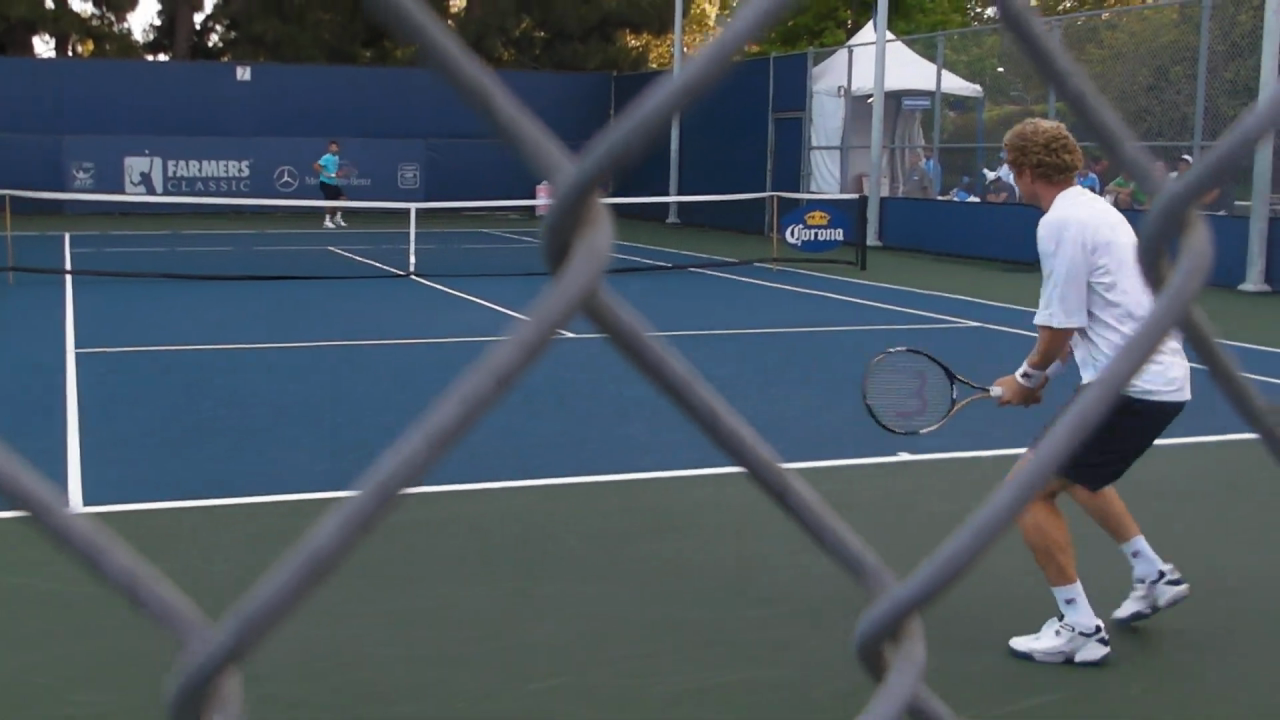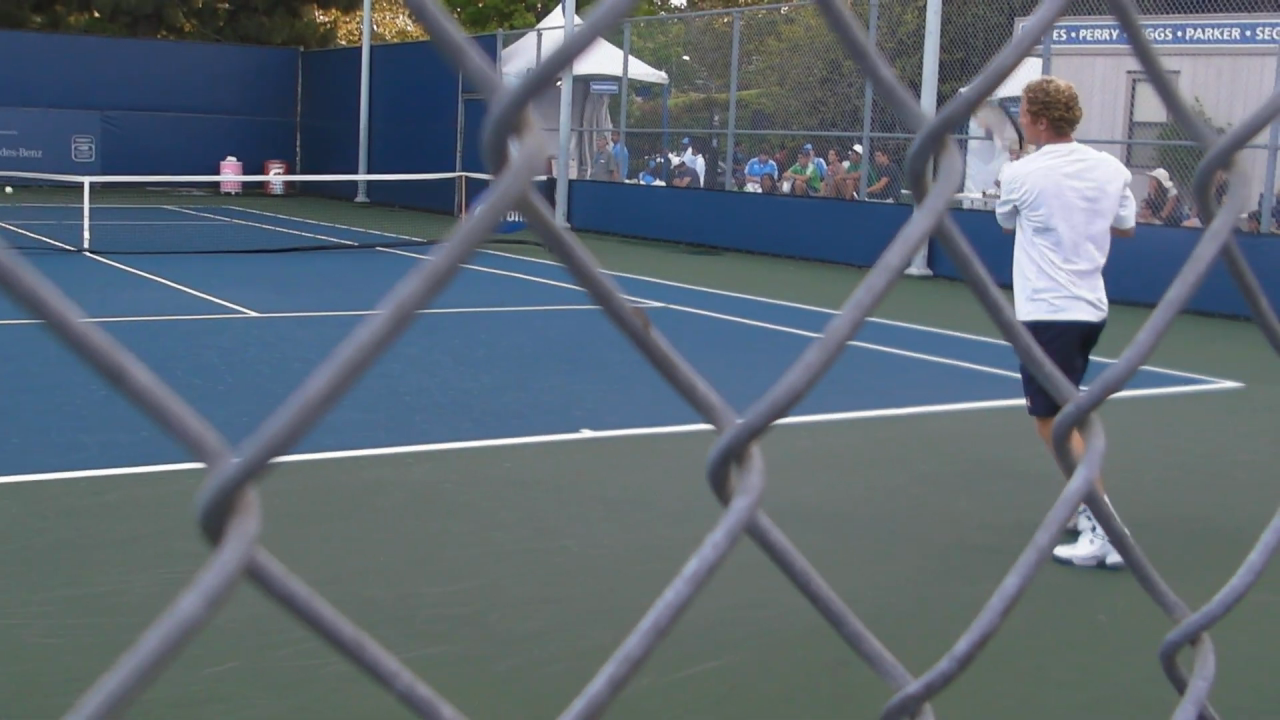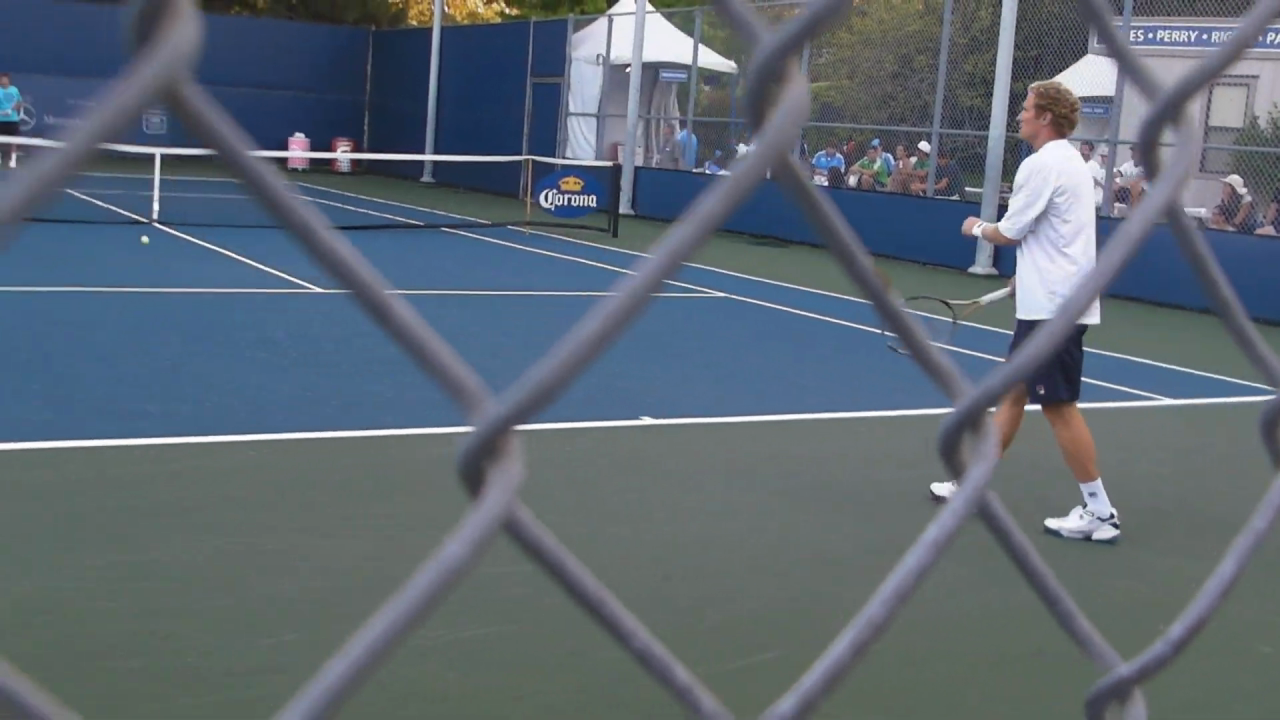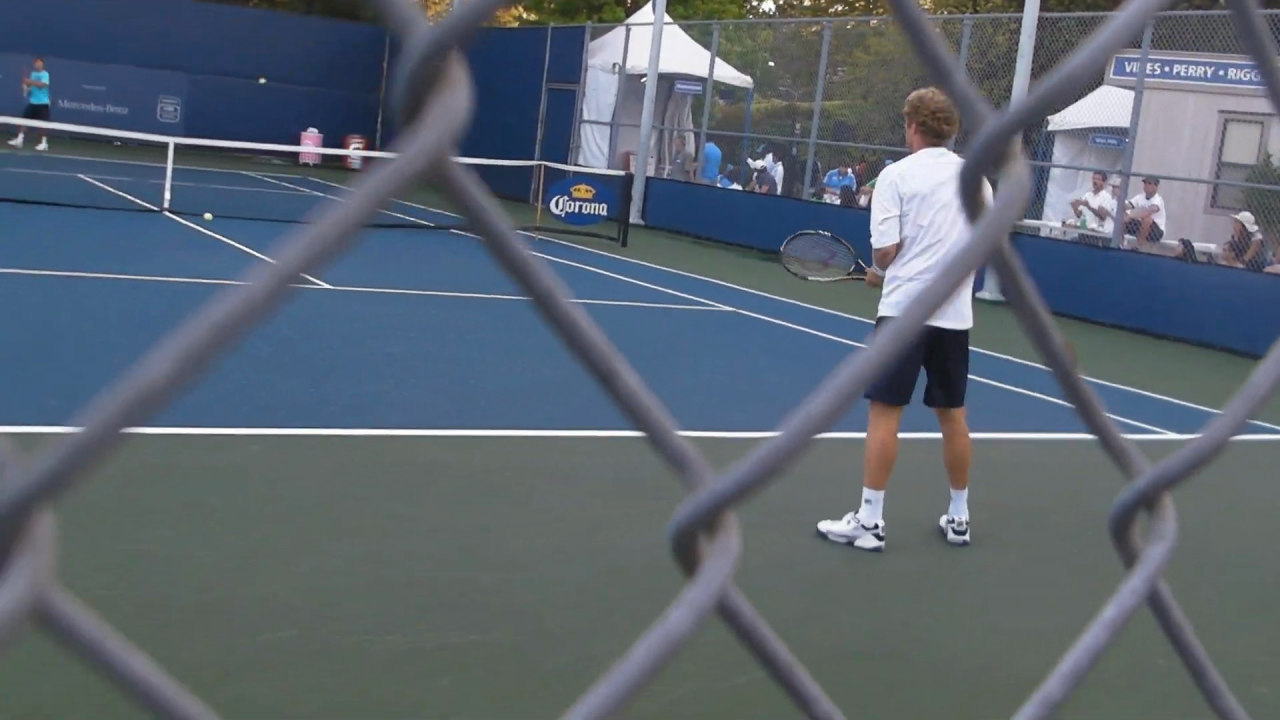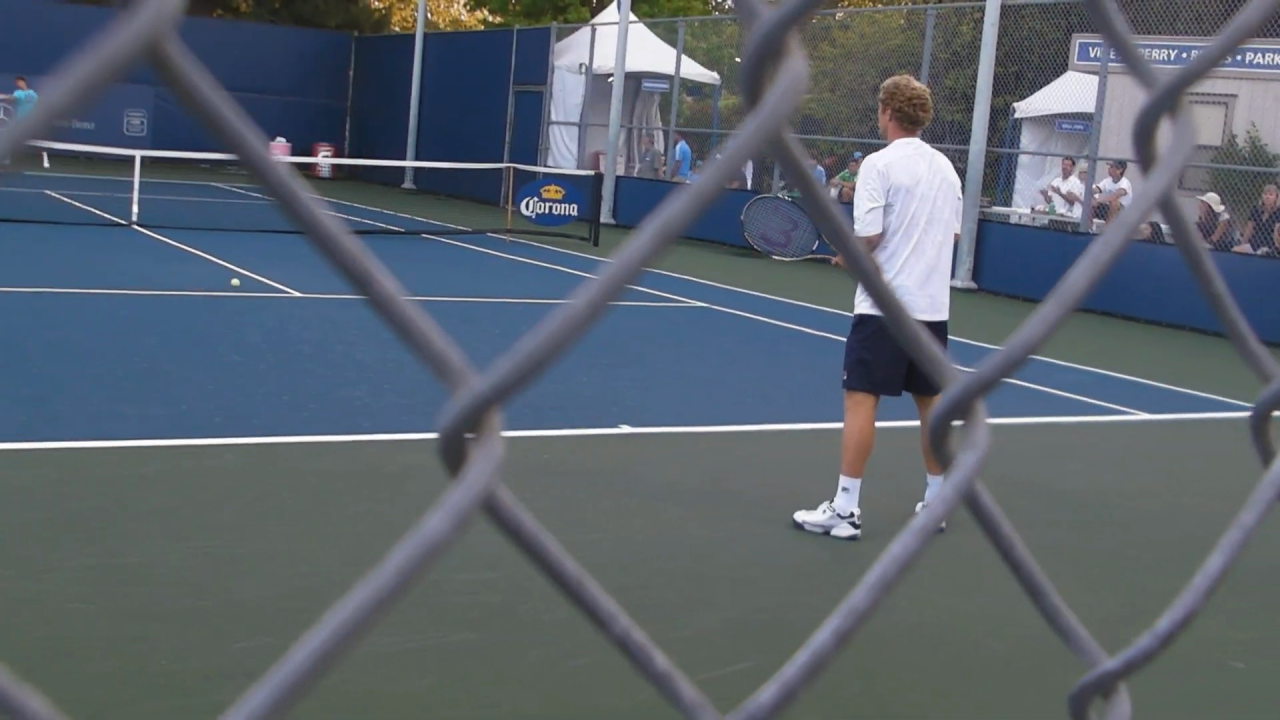
dt=1s
person 1, frame 1
left shoulder: (1061, 226)
right shoulder: (1094, 210)
left elbow: (1062, 327)
left wrist: (1025, 377)
right wrist: (1038, 375)
left hip: (1131, 388)
right hip: (1159, 380)
left knee: (1028, 491)
right knee: (1076, 474)
left ankle: (1081, 626)
right ankle: (1155, 576)
person 1, frame 2
left shoulder: (1019, 173)
right shoulder: (1112, 168)
left elbow: (1006, 221)
right elbow: (1125, 227)
left hip: (1048, 312)
right hip: (1090, 309)
left knee: (1055, 422)
right knee: (1061, 409)
left ankle: (1105, 533)
right ankle: (1085, 506)
person 1, frame 3
left shoulder: (1041, 164)
right shoulder: (1073, 162)
left elbow: (1009, 234)
left wrist: (978, 228)
right wrist: (1027, 275)
left hip: (1051, 308)
right hip: (1051, 302)
left knee: (1060, 409)
right knee: (1013, 393)
left ankle: (1100, 513)
person 1, frame 4
left shoulder: (897, 174)
right shoulder: (976, 178)
left elbow: (885, 248)
left wrist: (879, 272)
left hip: (906, 309)
right hip: (956, 313)
left knee: (884, 412)
right knee: (952, 416)
left ankle: (870, 521)
right ankle: (958, 518)
person 1, frame 5
left shoulder: (879, 164)
right shoulder: (945, 167)
left elbow: (867, 237)
right elbow: (950, 234)
left wrist: (848, 256)
left hip: (885, 304)
right hip: (933, 305)
left knee: (861, 400)
right knee: (929, 402)
left ankle: (845, 509)
right ankle: (935, 501)
